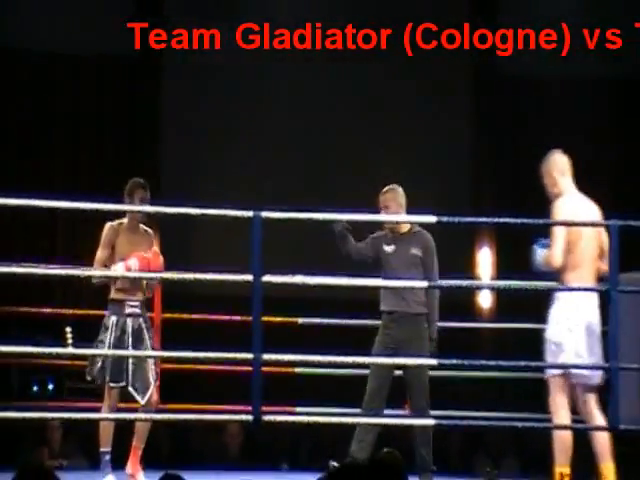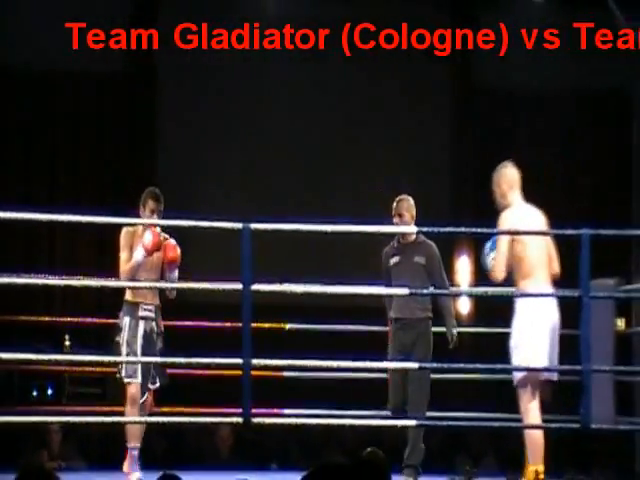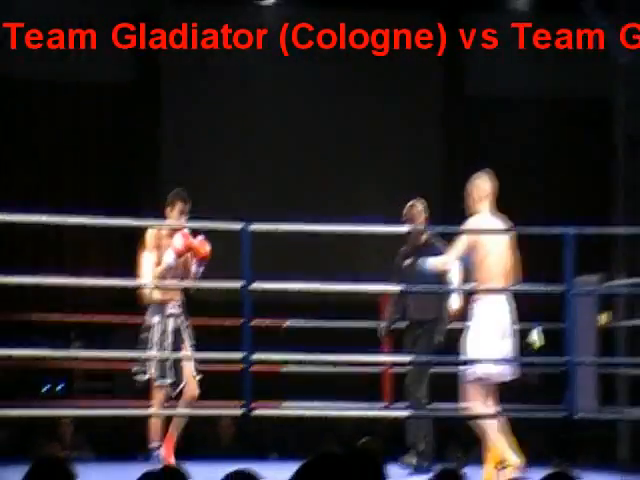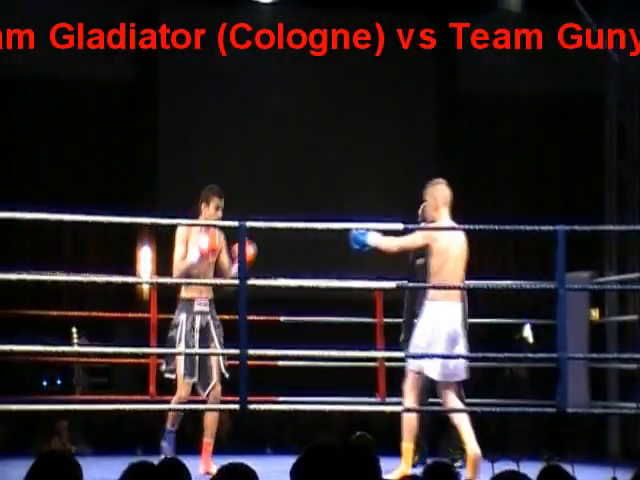
dt=0.4s
person 1, frame 1
left shoulder: (561, 204)
right shoulder: (593, 207)
left elbow: (556, 259)
right elbow: (607, 264)
left wrist: (541, 257)
left hip: (569, 301)
right hip: (591, 302)
left knee: (559, 399)
right knee: (588, 399)
person 1, frame 2
left shoulder: (508, 217)
right shoulder: (538, 216)
left elbow: (498, 274)
left wrist: (491, 258)
left hip: (529, 306)
right hip: (549, 304)
left knee: (527, 399)
right knee: (532, 394)
person 1, frame 3
left shoulder: (475, 224)
right shoulder: (505, 227)
left elbow: (447, 262)
left wrist: (429, 262)
left hip: (487, 309)
right hip: (503, 308)
left knee: (475, 396)
right knee: (486, 395)
person 1, frame 4
left shoulder: (433, 231)
right shoulder: (460, 234)
left elbow: (395, 246)
left wrist: (369, 237)
left hip: (435, 314)
right hip: (454, 314)
left knee: (411, 390)
right knee: (449, 395)
right ankle: (472, 449)
person 2, frame 1
left shoulder: (149, 235)
right shoulder: (113, 229)
right elbow: (96, 272)
left wrist: (154, 272)
right wrist: (122, 268)
left hip: (140, 314)
right hip: (117, 313)
left knee: (151, 397)
right knee: (111, 398)
person 2, frame 2
left shoulder: (166, 240)
right shoulder: (129, 233)
left elbow: (172, 293)
right elbow: (124, 276)
left wrist: (172, 267)
right wrist: (142, 253)
left hip: (154, 316)
right hip: (132, 313)
left knee: (147, 400)
right knee: (134, 393)
person 2, frame 3
left shoulder: (185, 239)
right shoulder: (154, 235)
right elbow: (151, 278)
left wrist: (199, 263)
right wrist: (173, 254)
left hip: (179, 313)
right hip: (160, 313)
left knee: (191, 390)
right knee: (160, 394)
left ankle: (168, 445)
right ankle: (157, 457)
person 2, frame 4
left shoulder: (219, 236)
right shoulder: (185, 230)
left elbow: (228, 278)
right elbow: (177, 272)
left wrist: (240, 263)
right wrist: (197, 253)
left hip: (210, 312)
right hip: (188, 310)
left knee: (215, 390)
right knee: (183, 391)
left ankle: (207, 458)
right ankle: (168, 437)
person 3, frame 1
left shoulder: (423, 240)
right shoulder: (380, 240)
left elbow: (432, 285)
right elbow: (356, 251)
left wrist: (433, 327)
right wrist: (342, 232)
left hip: (416, 325)
right hip: (389, 324)
left knee: (420, 401)
right knee: (373, 395)
person 3, frame 2
left shoulder: (427, 249)
right shoulder: (389, 253)
left elbow: (442, 288)
left wrist: (451, 324)
left hip: (421, 328)
right hip: (397, 329)
left knee: (417, 402)
right knee: (396, 400)
right ankle: (413, 452)
person 3, frame 3
left shoulder: (436, 249)
right shoulder: (404, 254)
left elbow: (446, 291)
left wrist: (442, 328)
right wrist: (387, 321)
left hip: (430, 326)
right hip: (411, 327)
left knee: (415, 385)
right knee: (416, 389)
left ankle: (417, 449)
right ankle: (425, 454)
person 3, frame 4
right shoulder: (416, 253)
left elbow: (460, 291)
right elbow: (410, 292)
left wrist: (462, 326)
right wrist: (405, 327)
right knee: (420, 389)
left ankle: (455, 449)
right ankle: (419, 450)
